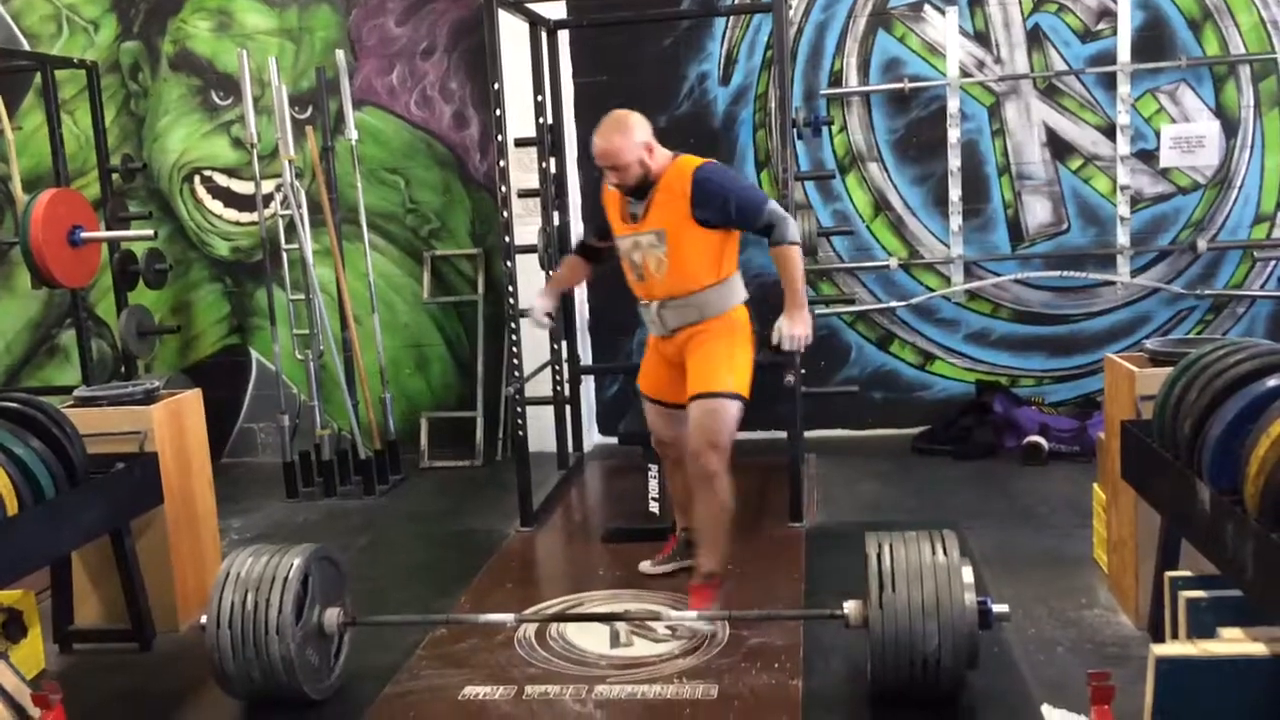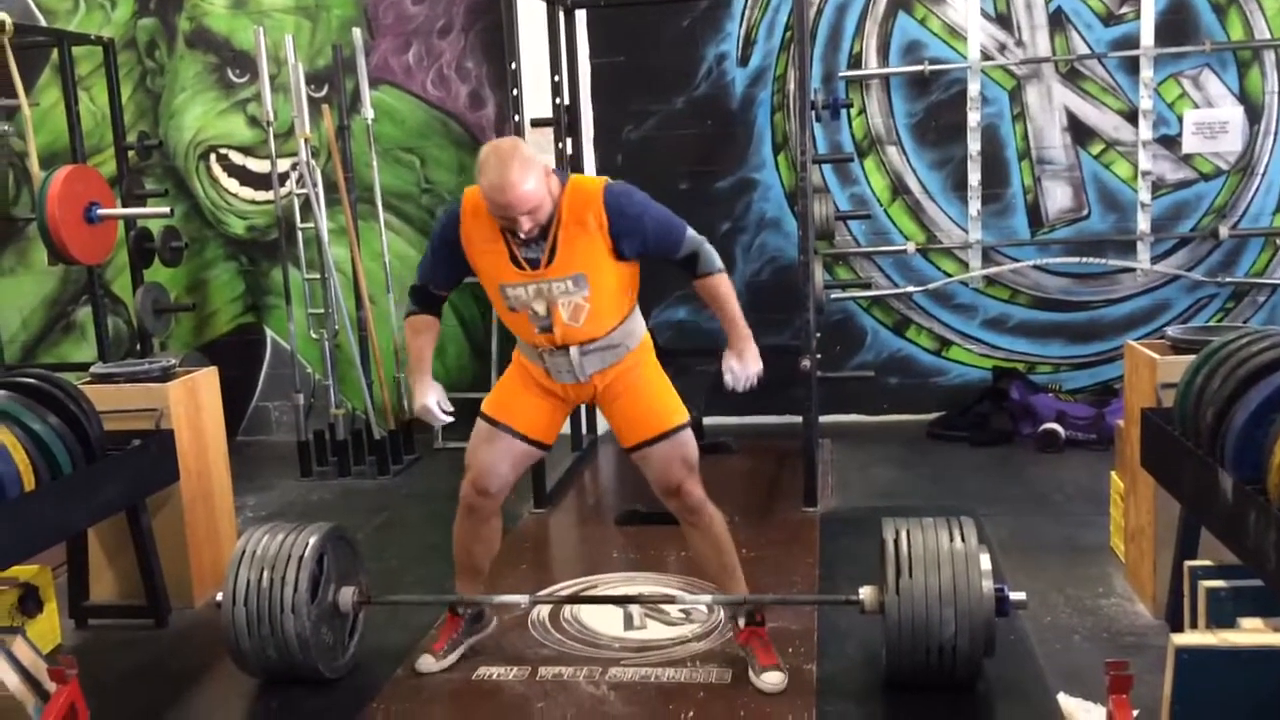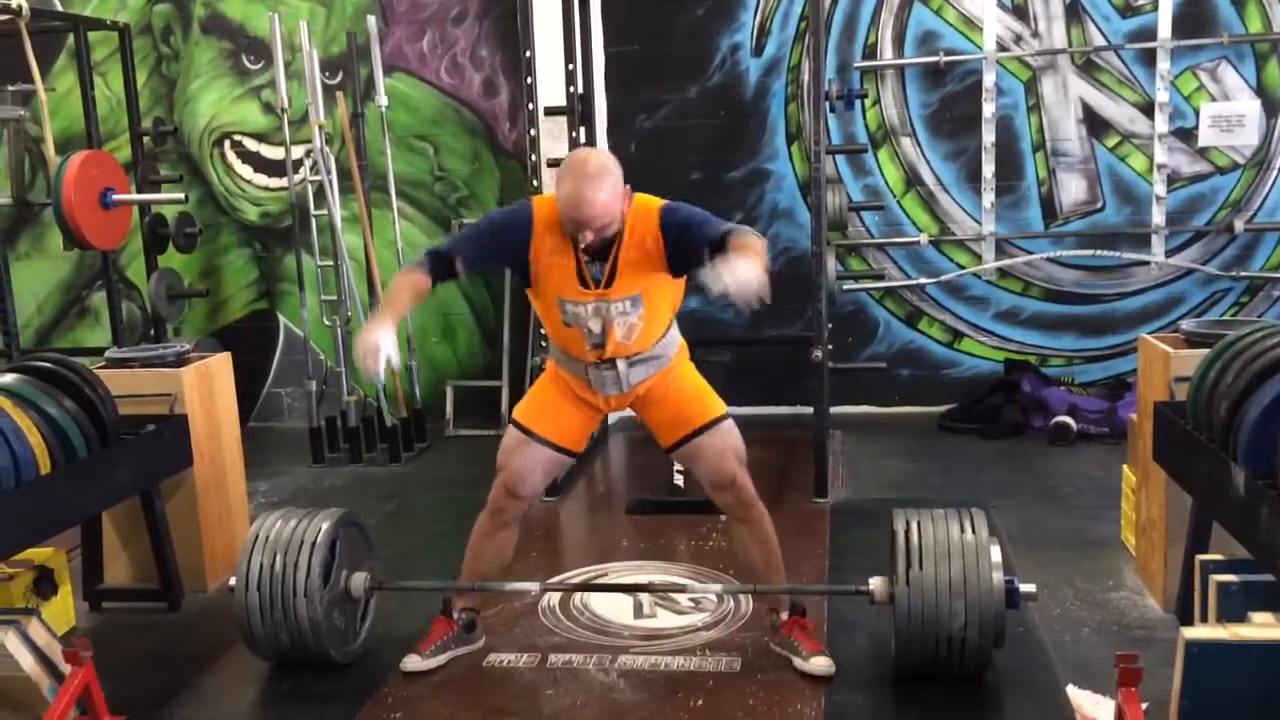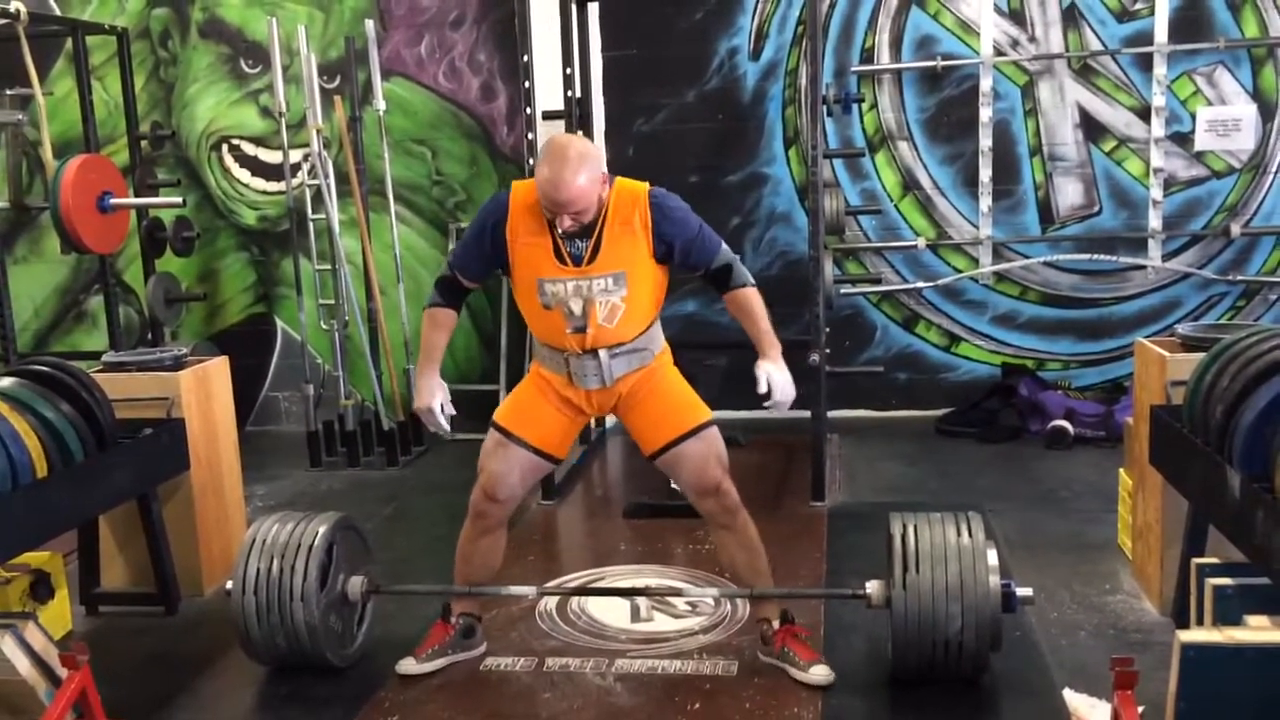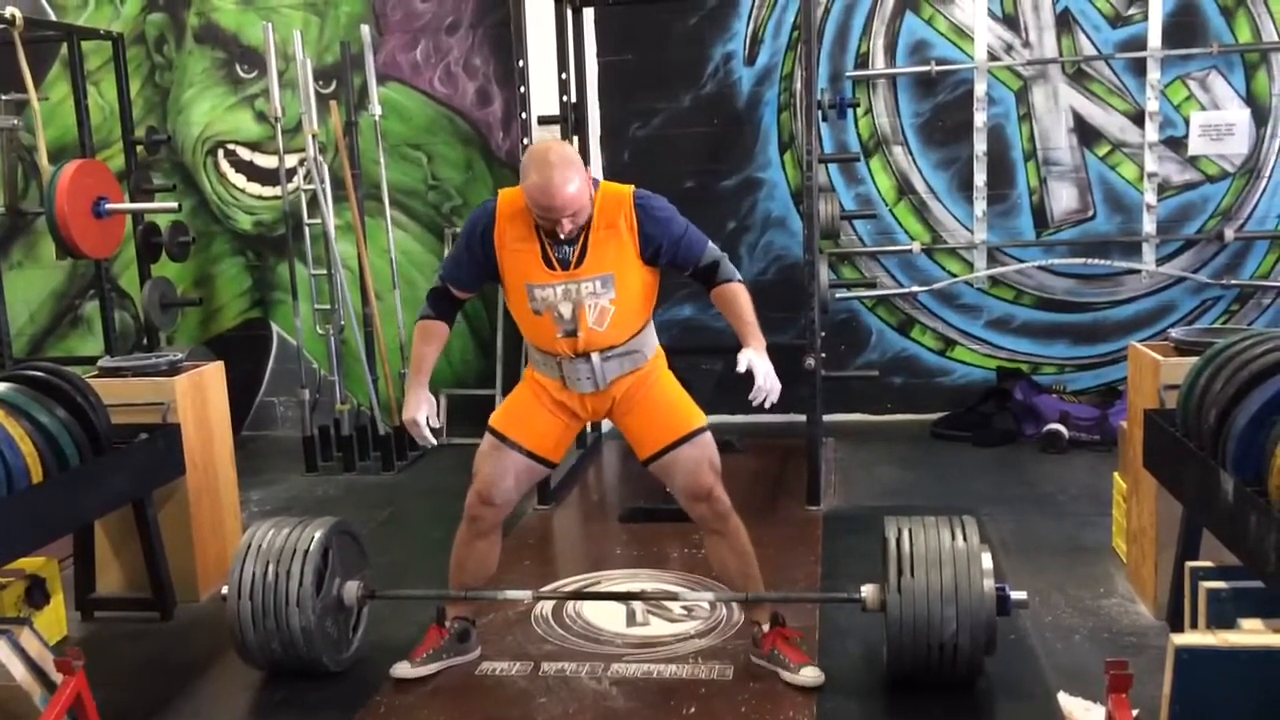
dt=1s
person 1, frame 1
left shoulder: (701, 181)
right shoulder: (612, 190)
left elbow: (779, 226)
right elbow: (589, 250)
left wrist: (796, 308)
right wrist: (550, 292)
left hip: (716, 328)
right hip: (662, 334)
left knee: (706, 454)
right knee: (670, 450)
left ankle: (709, 579)
right ankle: (690, 536)
person 1, frame 2
left shoulder: (609, 205)
right shoulder: (464, 221)
left elbow: (695, 254)
right elbow: (425, 297)
left wrist: (739, 342)
right wrist: (420, 377)
left hip: (621, 360)
right hip: (537, 367)
left knee: (685, 493)
right knee: (479, 491)
left ankle: (749, 627)
right ankle: (466, 615)
person 1, frame 3
left shoulder: (664, 220)
right shoulder: (528, 226)
left elbow: (741, 238)
right elbow: (439, 262)
left wrist: (748, 261)
right wrist: (385, 320)
left hip: (659, 369)
right hip: (573, 376)
left knee: (735, 488)
right knee: (507, 496)
left ankle: (786, 621)
right ankle: (459, 621)
person 1, frame 4
left shoulder: (651, 209)
right shoulder: (507, 212)
left elbow: (727, 272)
right elbow: (451, 287)
left wrist: (771, 353)
right wrist: (427, 374)
left hip: (642, 369)
right hip: (555, 376)
left knee: (717, 494)
right knee: (488, 499)
left ankle: (776, 632)
right ankle: (459, 628)
person 1, frame 5
left shoulder: (637, 211)
right shoulder: (494, 221)
left elbow: (715, 269)
right elbow: (443, 300)
left wrist: (754, 345)
right wrist: (417, 387)
left hip: (635, 372)
right hip: (549, 381)
left knee: (709, 499)
right knee: (483, 503)
left ankle: (768, 635)
right ankle: (455, 632)
